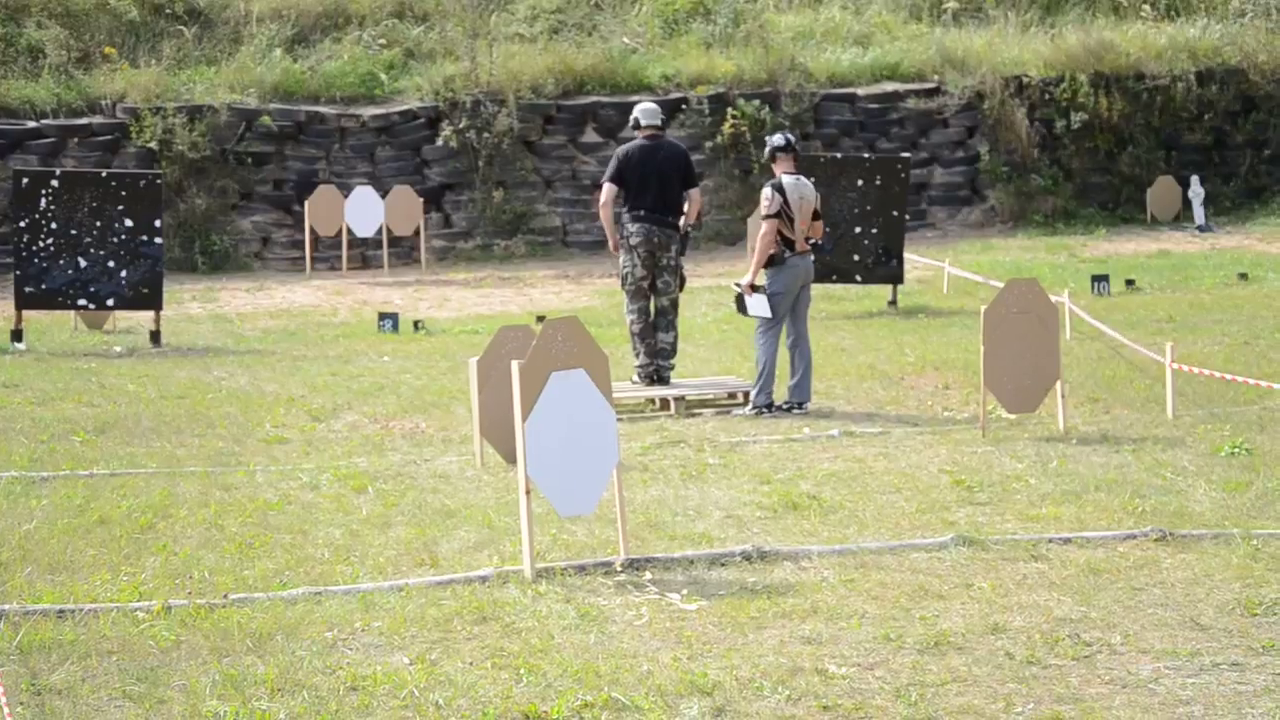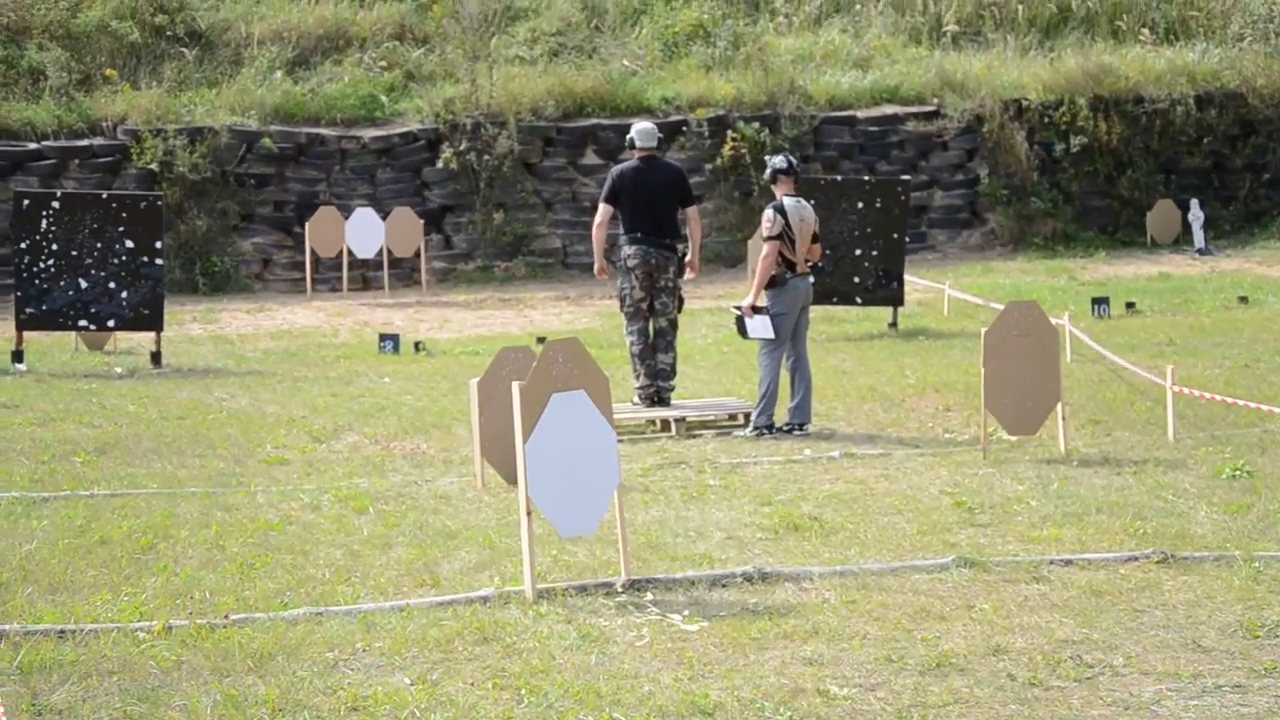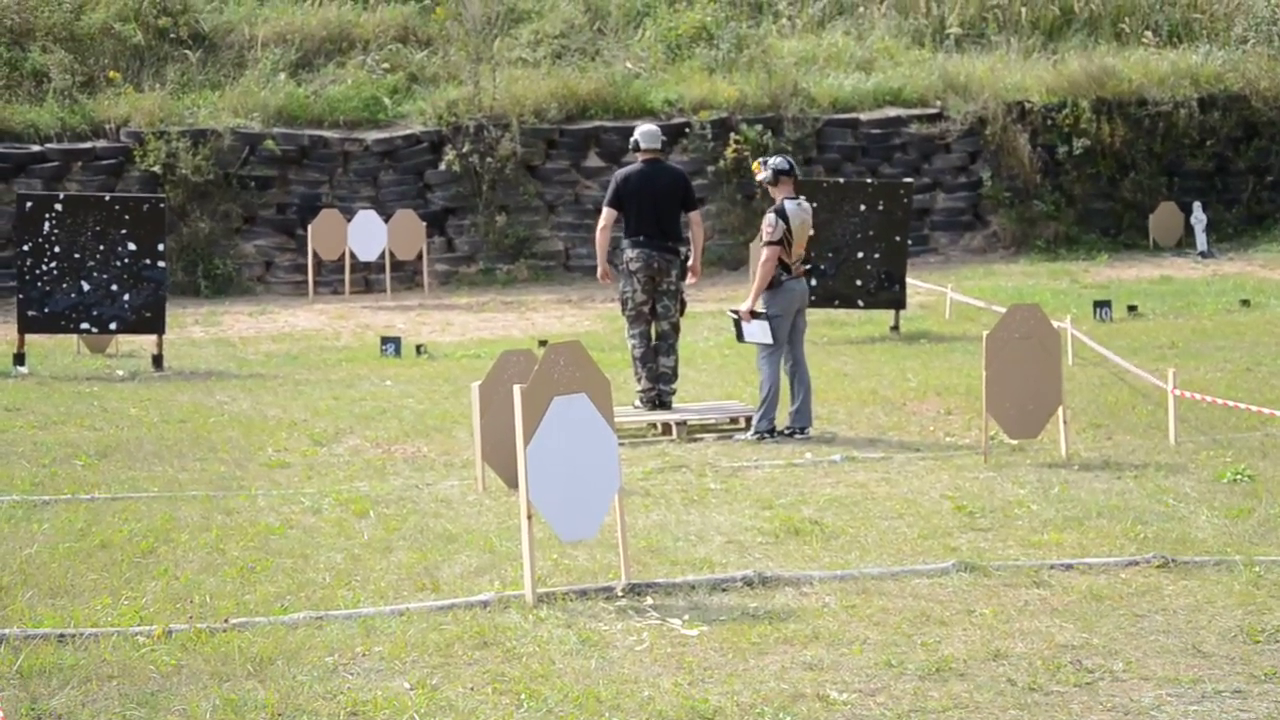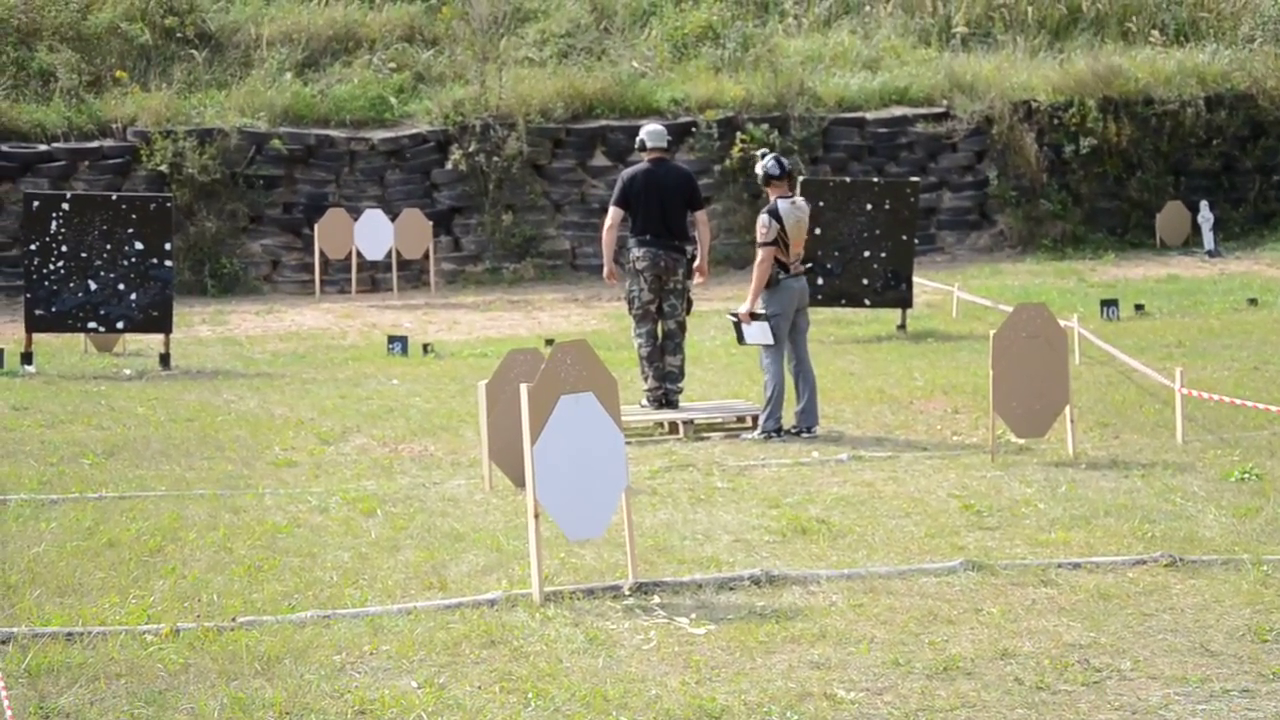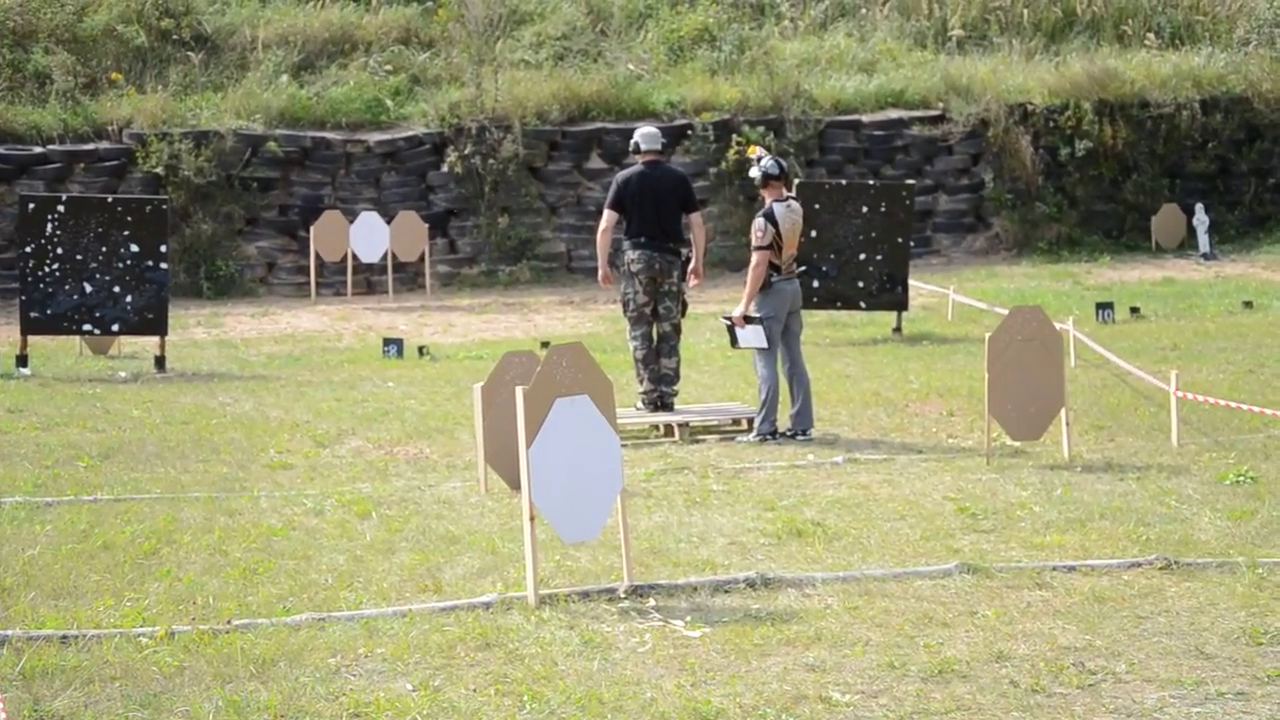
dt=1s
person 1, frame 1
left shoulder: (773, 188)
right shoulder: (809, 188)
left elbow: (767, 233)
right elbow: (818, 231)
left wrist: (751, 273)
left hip: (784, 266)
right hip: (805, 263)
left knee: (767, 331)
right knee: (798, 332)
left ankle: (762, 400)
right ankle: (798, 398)
person 1, frame 2
left shoulder: (775, 210)
right shoulder: (808, 210)
left elbow: (768, 255)
left wrist: (753, 295)
left hip: (783, 287)
right hip: (804, 284)
left knee: (770, 353)
right knee: (798, 353)
left ankle: (763, 421)
right ankle: (799, 419)
person 1, frame 3
left shoulder: (776, 214)
right shoulder: (805, 208)
left elbow: (768, 260)
left wrist: (751, 300)
right wrist: (766, 173)
left hip: (780, 290)
right hip: (799, 285)
left knee: (769, 358)
right knee: (796, 357)
left ankle: (763, 426)
right ankle: (800, 423)
person 1, frame 4
left shoulder: (769, 214)
right shoulder: (802, 206)
left elbow: (764, 261)
left wrist: (750, 301)
right wrist: (775, 164)
left hip: (778, 288)
right hip: (800, 284)
left knee: (772, 358)
right knee: (800, 356)
left ankle: (770, 426)
right ankle: (807, 422)
person 1, frame 5
left shoulder: (765, 217)
right shoulder: (795, 207)
left elbow: (759, 264)
right elbow: (783, 193)
left wrist: (744, 304)
right wrist: (769, 161)
left hip: (771, 291)
right hip: (793, 286)
left knee: (766, 361)
right knee: (794, 359)
left ankle: (766, 428)
right ankle: (802, 424)
person 2, frame 1
left shoulder: (625, 152)
right shoulder: (679, 152)
left elbow: (605, 200)
right elbow: (694, 200)
left wrist: (612, 235)
right wrist: (681, 228)
left hip: (636, 231)
right hip: (668, 233)
left knee: (637, 303)
right knee: (667, 304)
left ankle: (645, 370)
right ankle: (663, 369)
person 2, frame 2
left shoulder: (620, 173)
right shoulder: (675, 173)
left elbow: (601, 221)
right elbow: (693, 218)
left wrist: (598, 258)
right wrist: (694, 254)
left hip: (634, 252)
right hip: (667, 253)
left knee: (637, 324)
right knee: (666, 325)
left ankle: (645, 390)
right ankle: (664, 390)
person 2, frame 3
left shoulder: (624, 177)
right shoulder: (678, 177)
left elbow: (604, 224)
right elbow: (696, 222)
left wrist: (602, 262)
right wrist: (696, 259)
left hip: (636, 256)
right hip: (669, 257)
left knee: (638, 328)
right knee: (668, 329)
left ankle: (647, 394)
right ankle: (665, 394)
person 2, frame 4
left shoulder: (630, 176)
right shoulder: (684, 176)
left elbow: (611, 223)
right elbow: (702, 221)
left wrist: (608, 262)
right wrist: (703, 259)
left hip: (643, 255)
right hip: (676, 255)
left knee: (645, 326)
right knee: (674, 327)
left ankle: (654, 392)
right ankle: (672, 392)
person 2, frame 5
left shoulder: (625, 179)
right shoulder: (679, 178)
left elbow: (606, 226)
right elbow: (697, 223)
left wrist: (602, 265)
right wrist: (697, 261)
left hip: (637, 257)
right hip: (670, 258)
left knee: (640, 329)
right knee: (669, 330)
left ankle: (650, 395)
right ankle: (667, 395)
